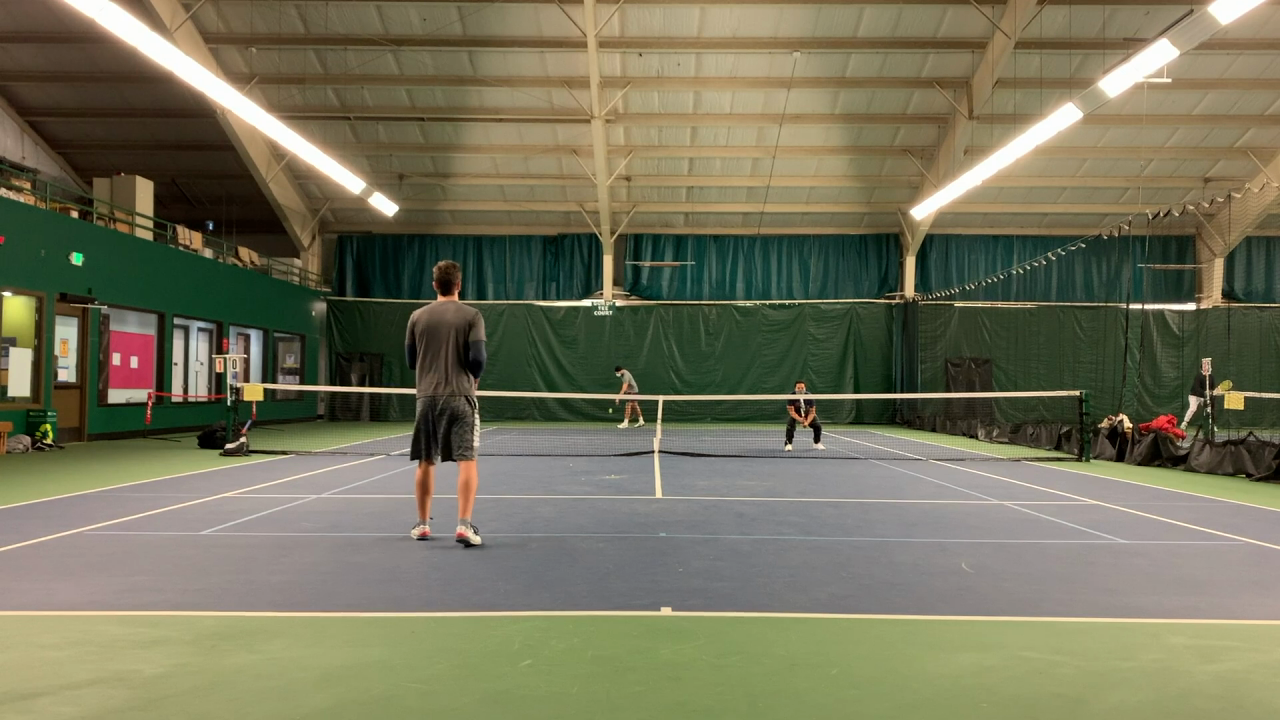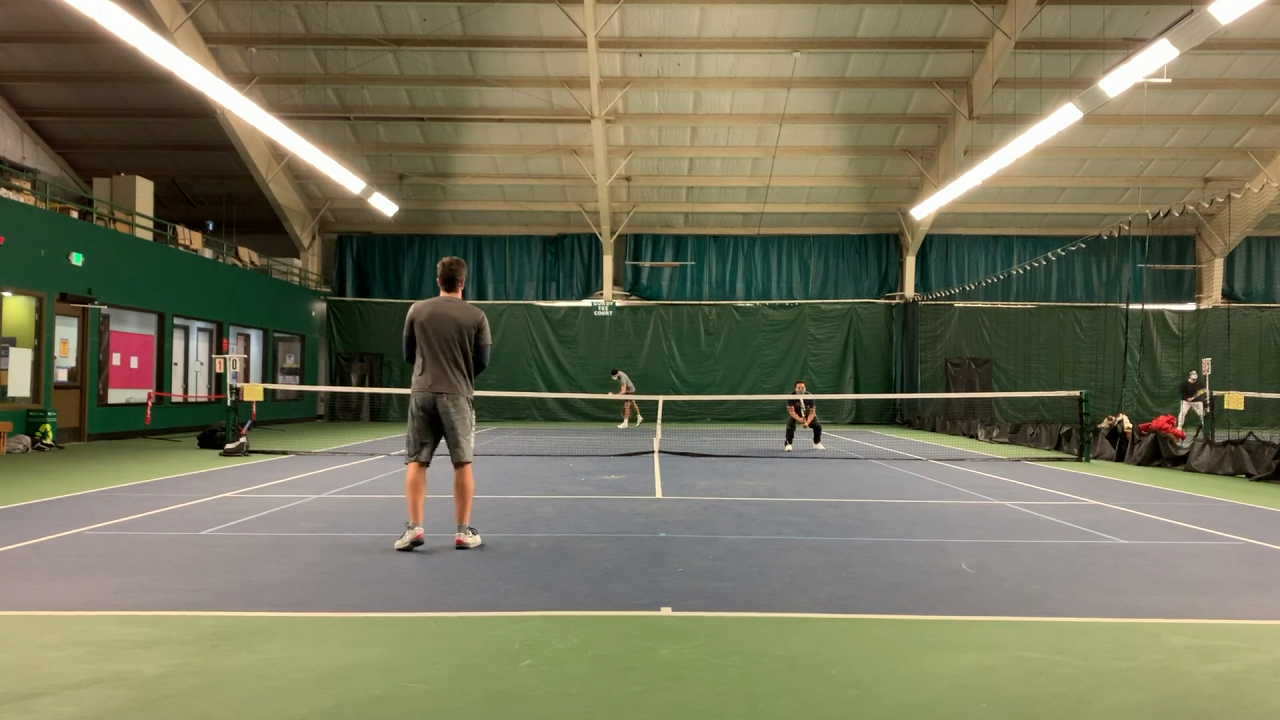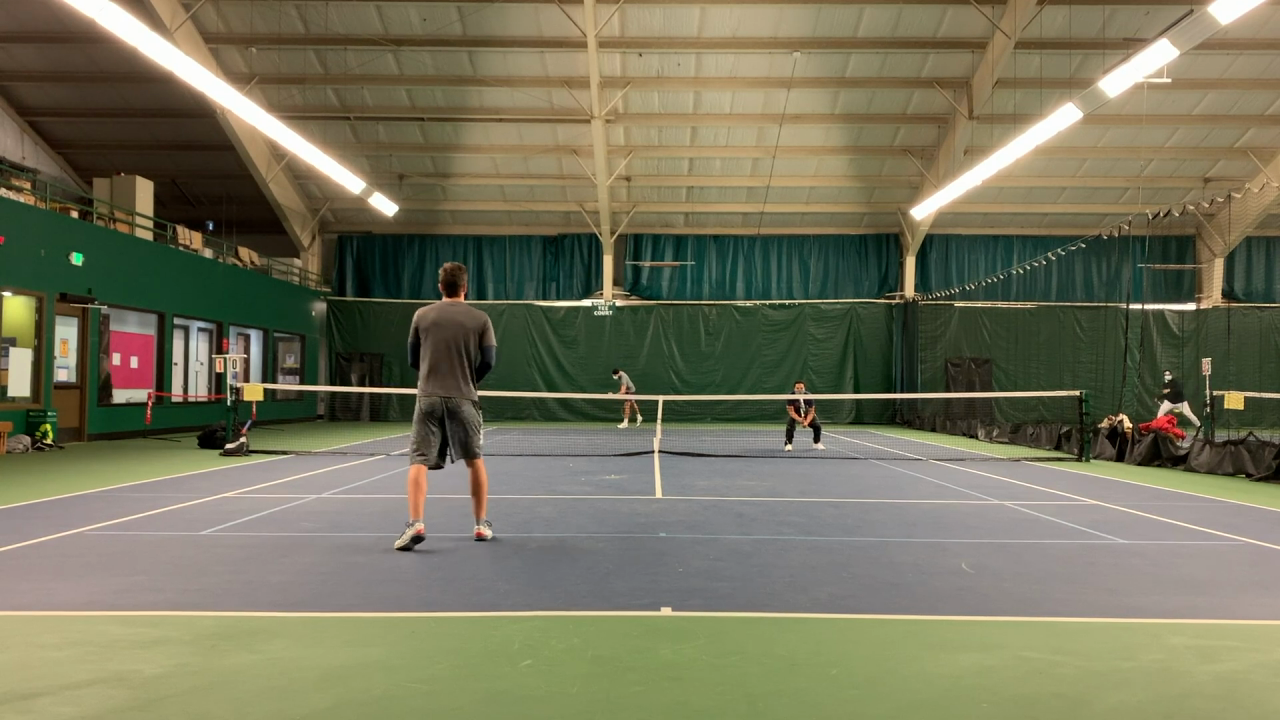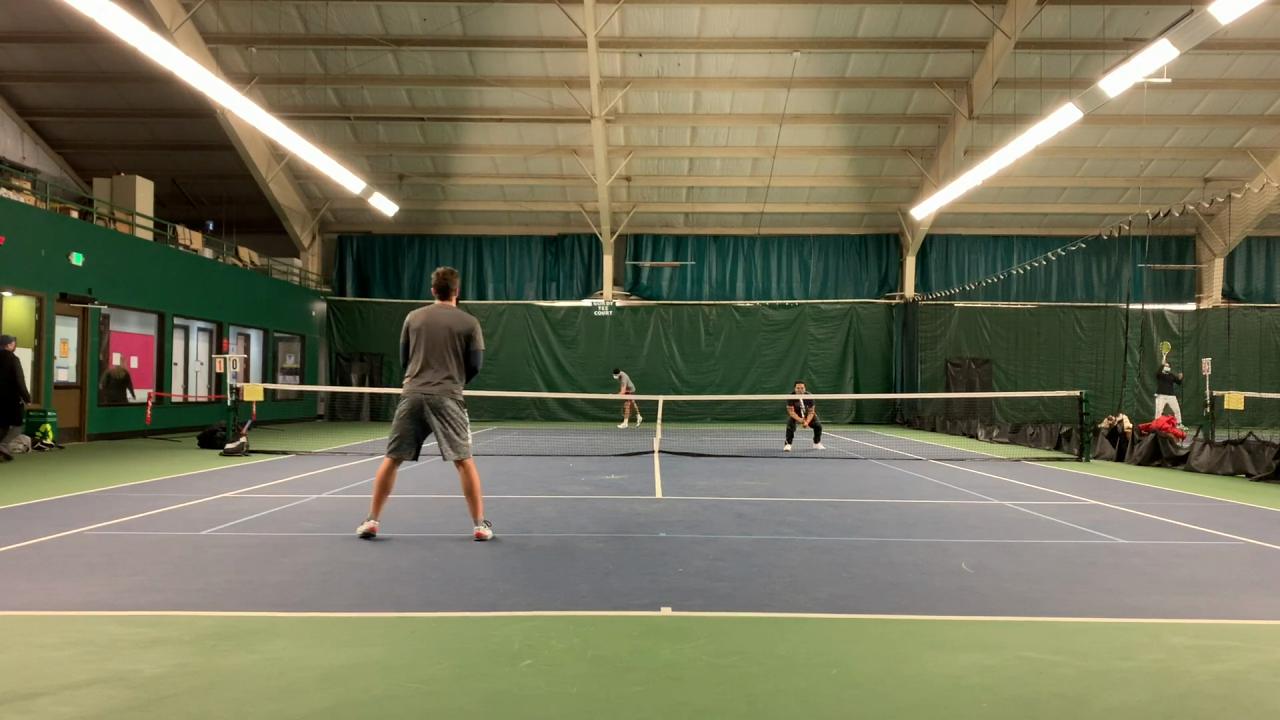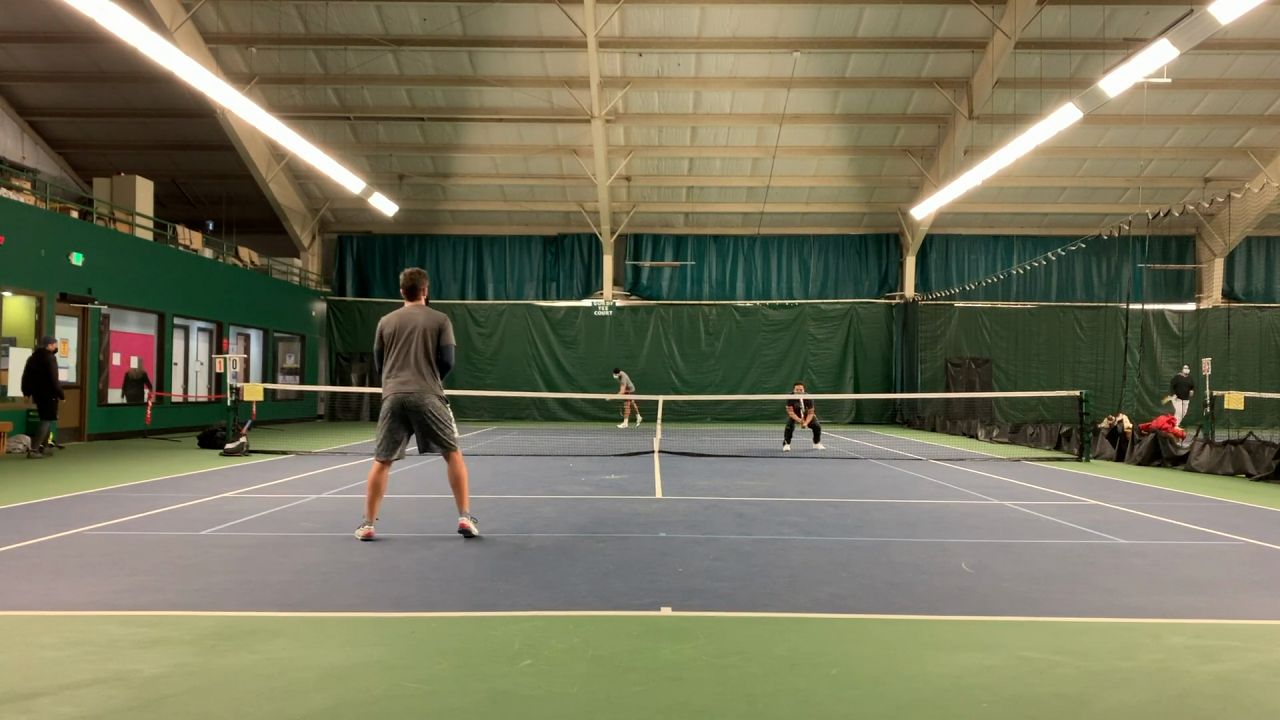
dt=0.5s
person 1, frame 1
left shoulder: (417, 317)
right shoulder: (471, 315)
left elbow: (411, 360)
right elbow: (477, 357)
right wrist: (474, 377)
left hip: (426, 397)
right hip: (459, 397)
left knee: (425, 462)
right knee: (467, 461)
left ankle: (422, 524)
right ankle: (463, 525)
person 1, frame 2
left shoulder: (417, 310)
right shoulder: (476, 316)
left elbow: (408, 353)
right elbow: (482, 361)
left hip: (423, 394)
right hip: (457, 396)
left knee: (416, 462)
right knee: (462, 464)
left ankle: (415, 528)
right ankle: (463, 531)
person 1, frame 3
left shoulder: (421, 316)
right shoulder: (480, 319)
left elbow: (413, 359)
right elbow: (488, 361)
left hip: (428, 399)
right hip: (463, 399)
left knee: (419, 463)
right knee: (475, 461)
left ankle: (415, 523)
right ankle: (481, 524)
person 1, frame 4
left shoulder: (413, 318)
right shoulder: (469, 323)
left elbow: (405, 358)
right elbow: (474, 366)
left hip: (413, 396)
right hip: (447, 399)
left knee: (392, 459)
right knee: (464, 461)
left ankle: (372, 520)
right ankle: (480, 524)
person 1, frame 5
left shoulder: (386, 322)
right shoulder: (440, 320)
left elbow: (378, 364)
right elbow: (447, 361)
left hip: (393, 396)
right hip: (428, 396)
left knee: (382, 461)
right knee: (453, 455)
left ankle: (368, 524)
right ankle: (464, 517)
